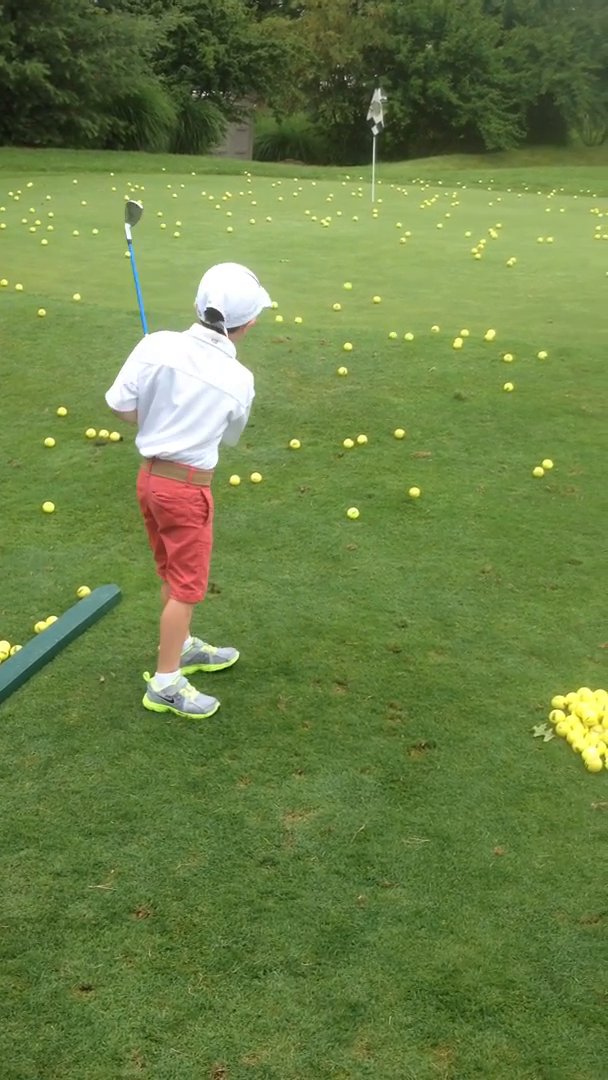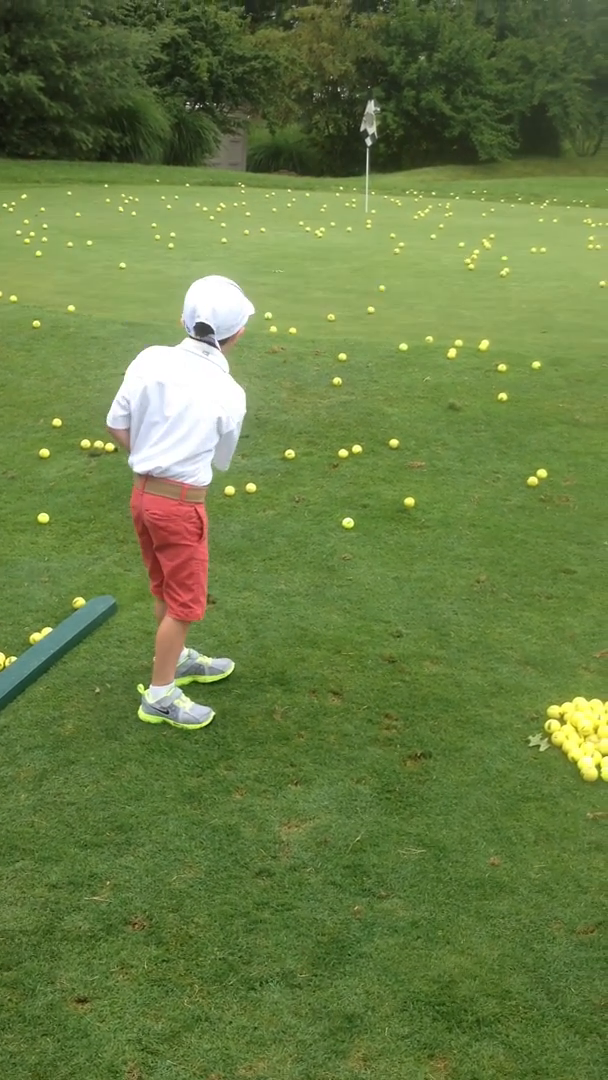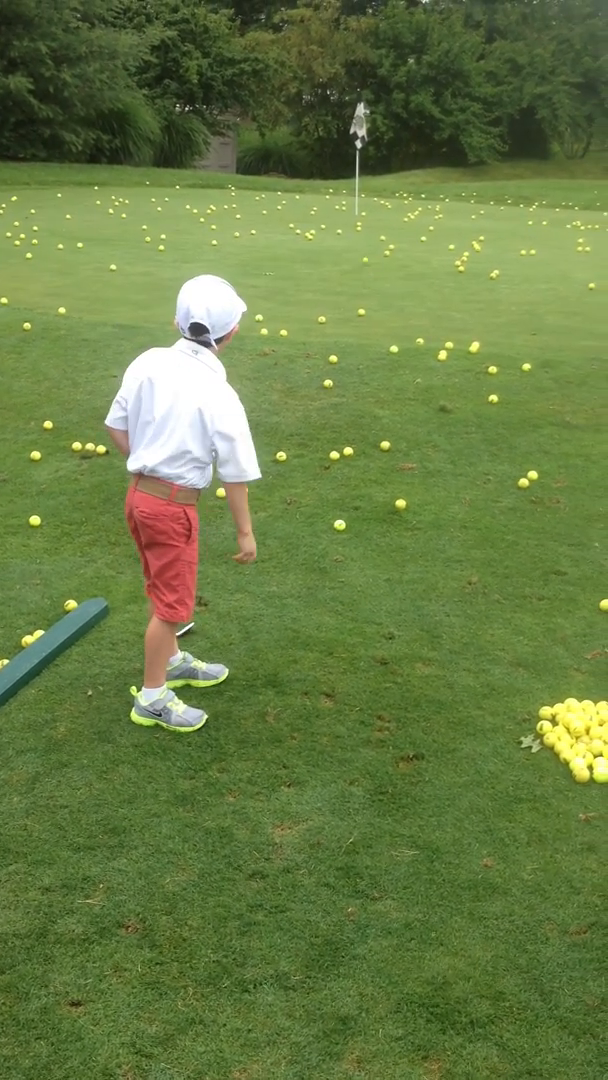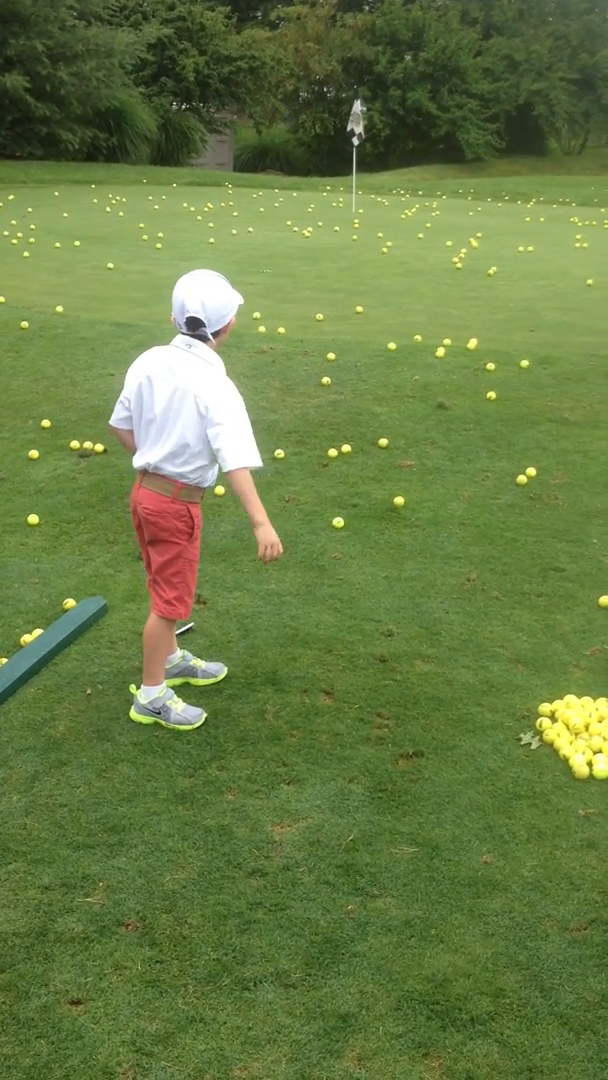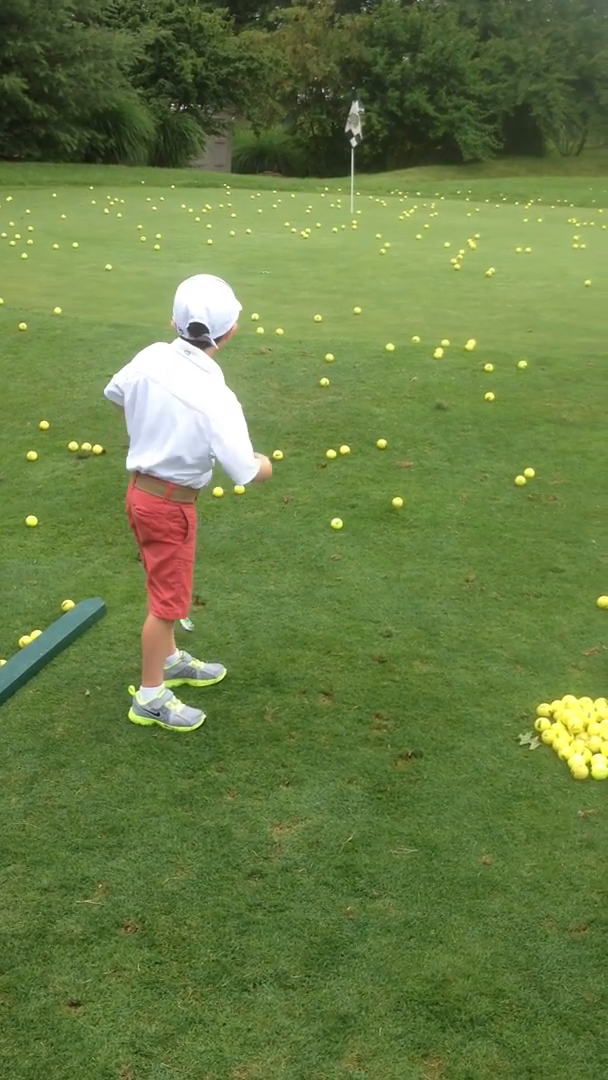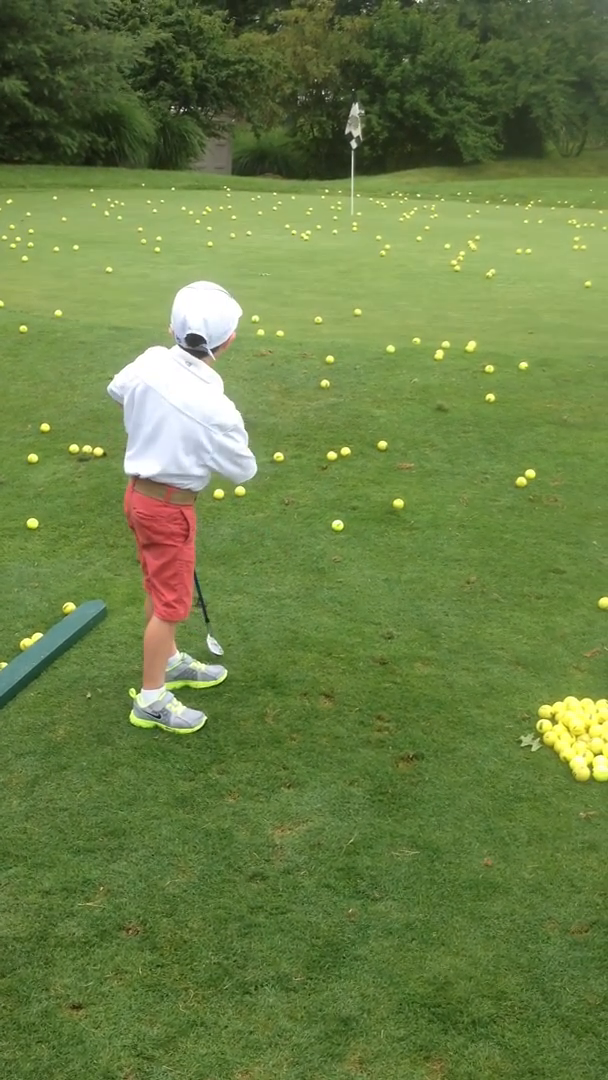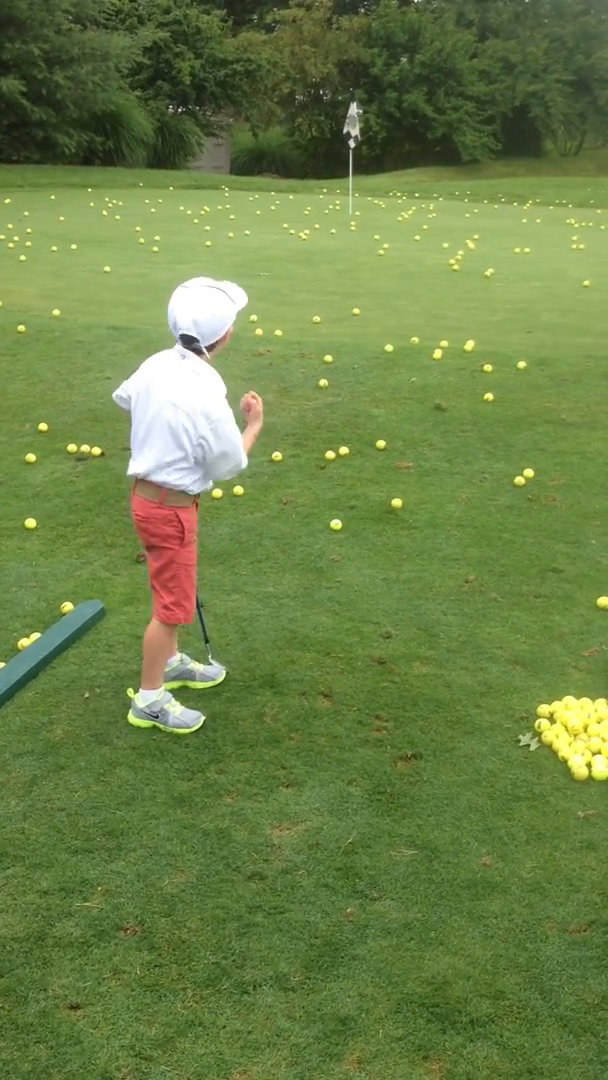
dt=0.3s
person 1, frame 1
left shoulder: (157, 346)
right shoulder: (239, 381)
left elbow: (120, 404)
left hip: (150, 475)
right hip: (186, 487)
left knee: (173, 572)
right knee: (186, 583)
left ankle: (181, 647)
right ankle: (164, 683)
person 1, frame 2
left shoulder: (150, 361)
right shoulder: (228, 395)
left elbow: (118, 427)
right elbow: (219, 459)
left hip: (143, 493)
right hip: (180, 504)
left knee: (167, 590)
right knee: (185, 601)
left ankle: (178, 659)
right ankle: (159, 694)
person 1, frame 3
left shoulder: (147, 363)
right shoulder: (218, 395)
left elbow: (116, 427)
right elbow: (234, 474)
right wrist: (245, 531)
left hip: (139, 492)
right hip: (172, 504)
left knee: (162, 591)
right knee: (171, 602)
left ankle: (170, 661)
right ankle: (151, 697)
person 1, frame 4
left shoulder: (149, 362)
right shoulder: (215, 386)
left elbow: (122, 427)
right elbow: (236, 462)
right wrist: (262, 524)
left hip: (144, 489)
right hip: (176, 501)
left knee: (164, 587)
right knee: (169, 598)
left ankle: (170, 658)
right ankle: (151, 695)
person 1, frame 5
left shoulder: (148, 359)
right shoulder: (214, 396)
left elbow: (116, 394)
right elbow: (243, 472)
right wrist: (264, 466)
left hip: (139, 488)
right hip: (170, 503)
left knee: (165, 587)
right knee: (168, 598)
left ankle: (169, 660)
right ankle: (150, 696)
person 1, frame 6
left shoulder: (149, 363)
right shoulder: (214, 409)
left elbow: (118, 389)
right elbow: (243, 473)
right wrist: (225, 445)
left hip: (138, 491)
right hip: (169, 506)
left knee: (163, 589)
right knee: (170, 601)
left ankle: (169, 662)
right ankle: (150, 698)
person 1, frame 7
left shoulder: (158, 365)
right shoulder: (207, 401)
left elbow: (123, 399)
right elbow: (227, 466)
right wrist: (253, 426)
left hip: (149, 494)
right hip: (170, 507)
left knee: (170, 590)
right knee: (172, 603)
left ankle: (168, 661)
right ankle: (148, 698)
